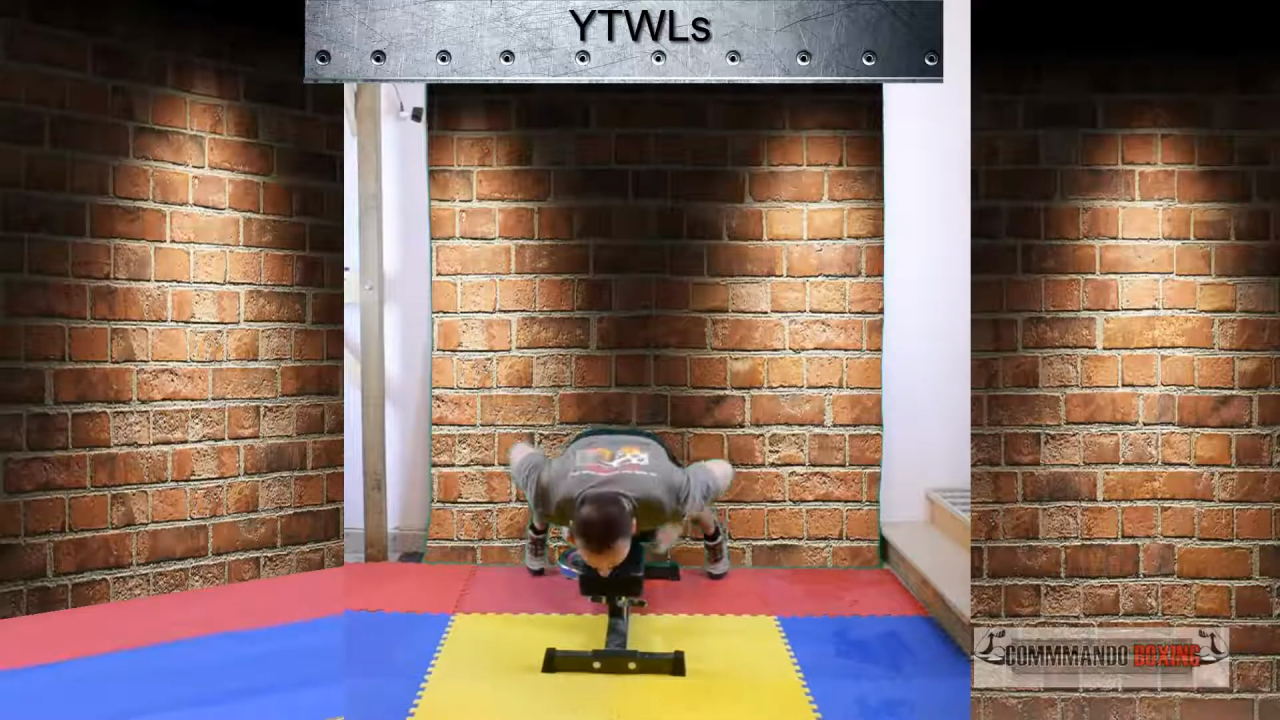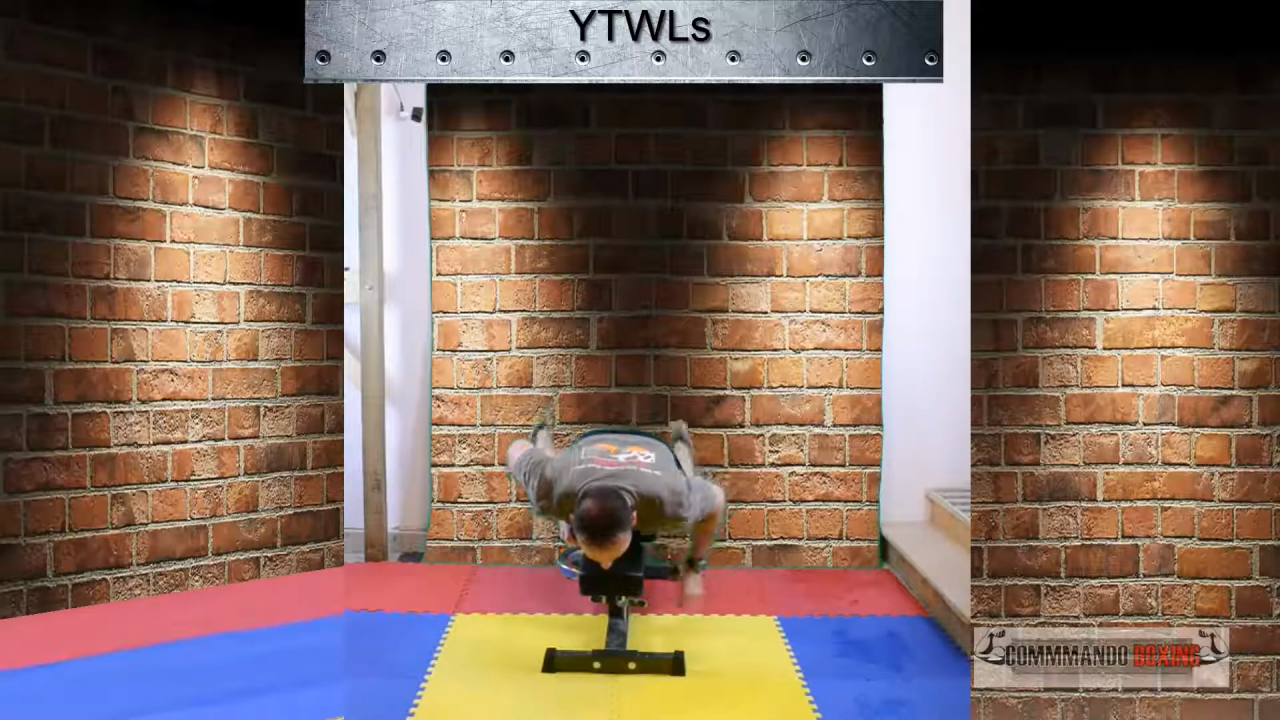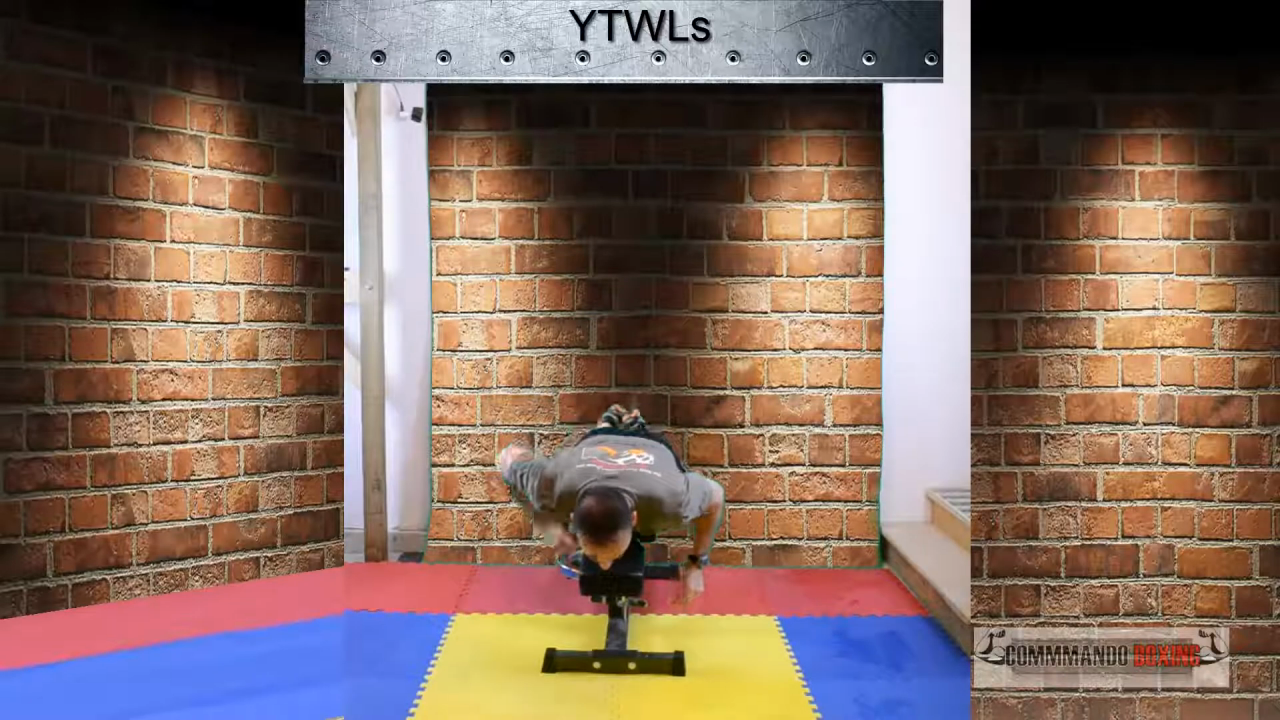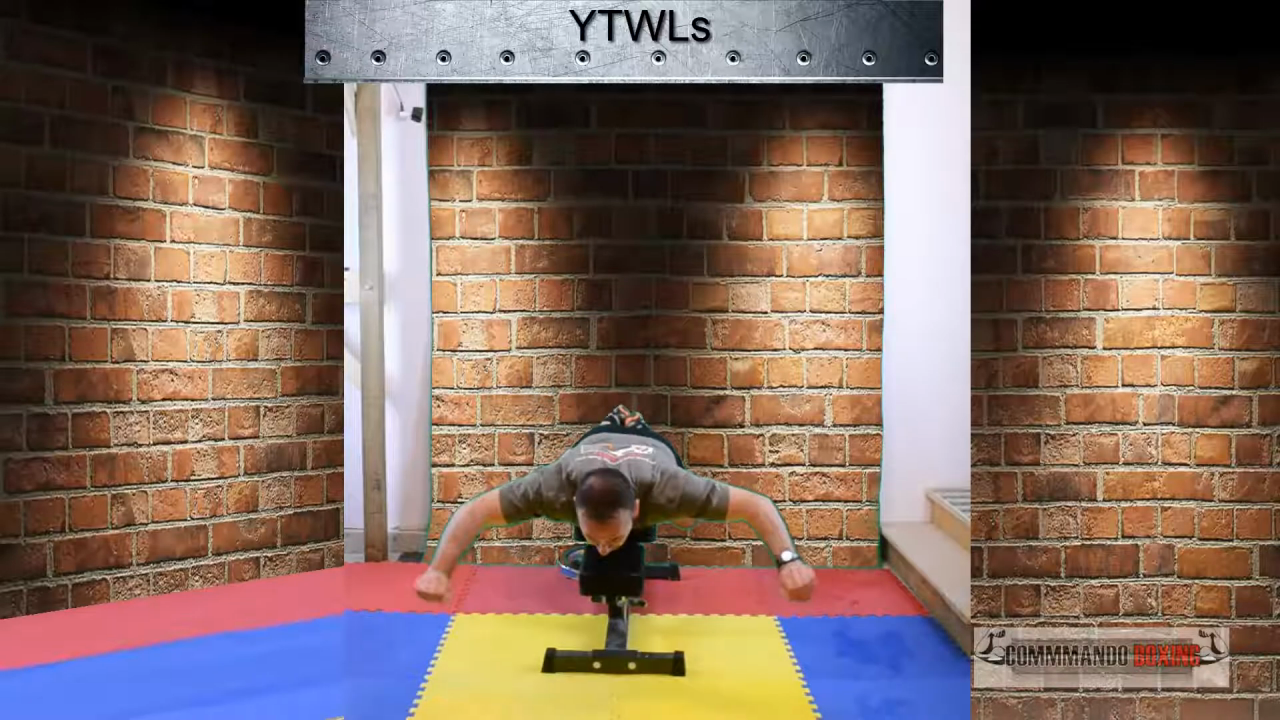
dt=0.5s
person 1, frame 1
left shoulder: (668, 497)
right shoulder: (551, 496)
left elbow: (723, 470)
right elbow: (519, 452)
left wrist: (678, 522)
left ankle: (712, 534)
right ankle: (538, 529)
person 1, frame 2
left shoulder: (669, 500)
right shoulder: (553, 491)
left elbow: (716, 499)
right elbow: (517, 450)
left wrist: (695, 569)
left ankle: (679, 441)
right ankle: (544, 434)
person 1, frame 3
left shoulder: (667, 500)
right shoulder: (554, 491)
left elbow: (715, 496)
right elbow: (508, 457)
left wrist: (697, 564)
right wrist: (548, 523)
left ankle: (636, 430)
right ankle: (608, 424)
person 1, frame 4
left shoulder: (664, 489)
right shoulder: (557, 485)
left elbow: (757, 505)
right elbow: (474, 511)
left wrist: (789, 558)
right wrist: (438, 570)
left hip: (655, 447)
right hip: (596, 441)
left ankle: (636, 427)
right ankle: (613, 425)
